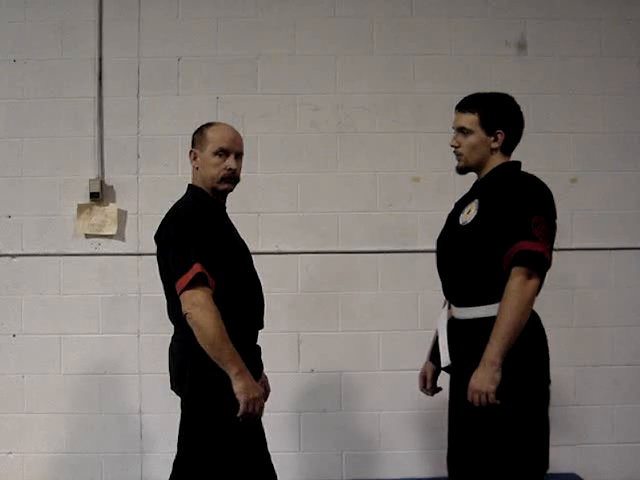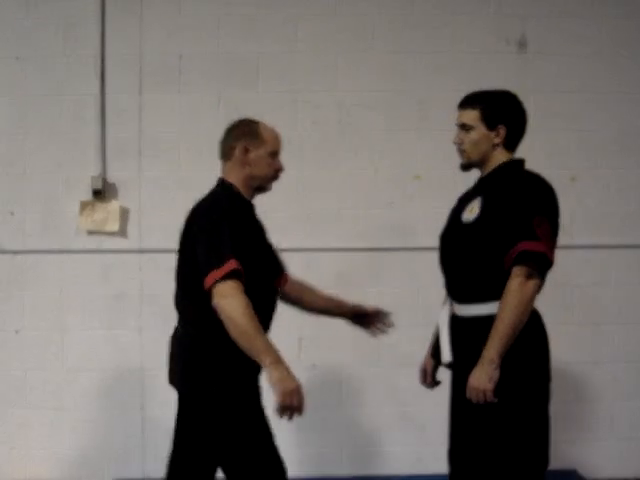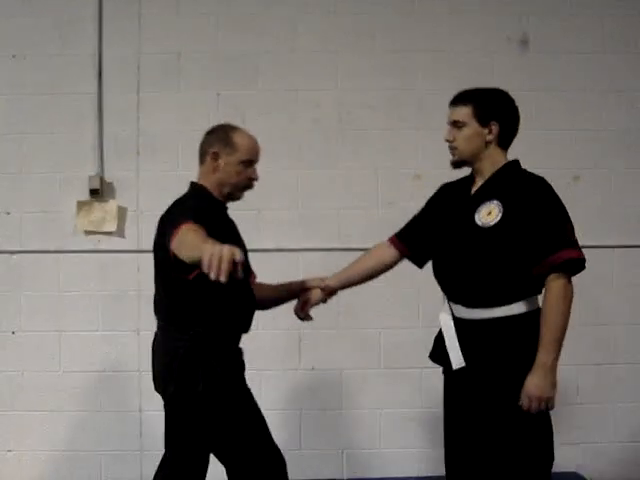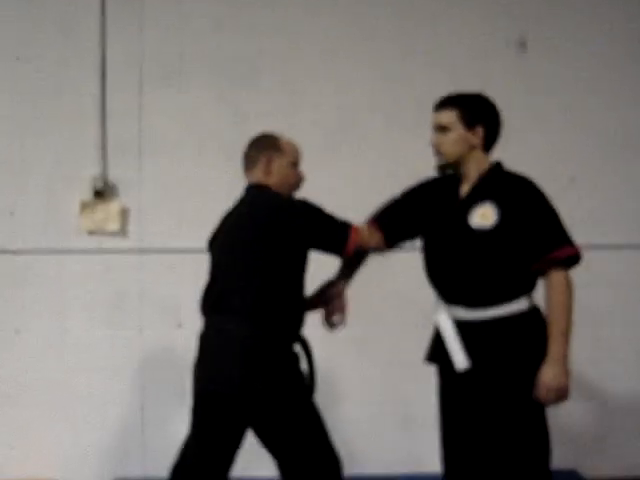
dt=1s
person 1, frame 1
left shoulder: (523, 192)
right shoulder: (474, 198)
left elbow: (525, 280)
left wrist: (492, 363)
right wrist: (436, 355)
left hip: (504, 353)
right hip: (470, 350)
person 1, frame 2
left shoulder: (526, 190)
right shoulder: (473, 195)
left elbow: (524, 279)
left wrist: (491, 361)
right wrist: (437, 347)
left hip: (505, 351)
right hip: (470, 346)
person 1, frame 3
left shoulder: (529, 193)
right shoulder: (450, 197)
left elbow: (558, 280)
right elbow: (394, 248)
left wrist: (545, 367)
right wrist: (328, 286)
left hip: (511, 348)
right hip: (462, 349)
person 1, frame 4
left shoulder: (517, 194)
right shoulder: (430, 196)
left elbow: (556, 274)
right elbow: (373, 232)
left wrist: (557, 359)
right wrist: (339, 283)
left hip: (513, 343)
right hip: (457, 346)
person 2, frame 1
left shoulder: (213, 216)
right shoulder: (188, 219)
right elbow: (197, 306)
left wrist: (248, 368)
right wrist: (239, 375)
left hip: (215, 369)
right hip: (213, 370)
person 2, frame 2
left shoulder: (243, 217)
right shoulder: (216, 215)
left elbow: (282, 284)
right elbow: (227, 299)
left wrist: (351, 311)
right wrist: (277, 369)
left hip: (206, 363)
right hip: (213, 365)
person 2, frame 3
left shoulder: (214, 214)
right shoulder: (190, 209)
left elbow: (244, 293)
right elbow: (184, 239)
left wrist: (299, 288)
right wrist: (212, 249)
left hip: (189, 357)
right hip: (199, 361)
person 2, frame 4
left shoulder: (232, 222)
right shoulder: (284, 212)
right elbow: (363, 239)
left wrist: (313, 303)
left hip: (217, 352)
right hip: (259, 357)
